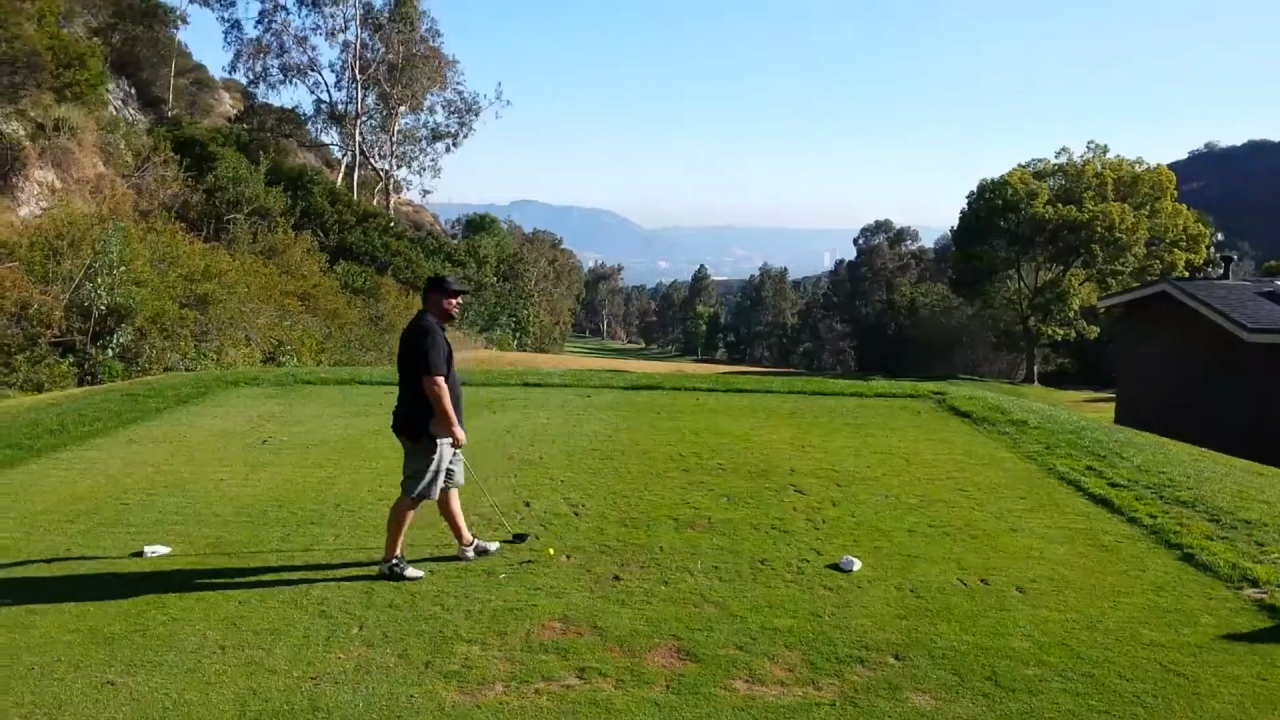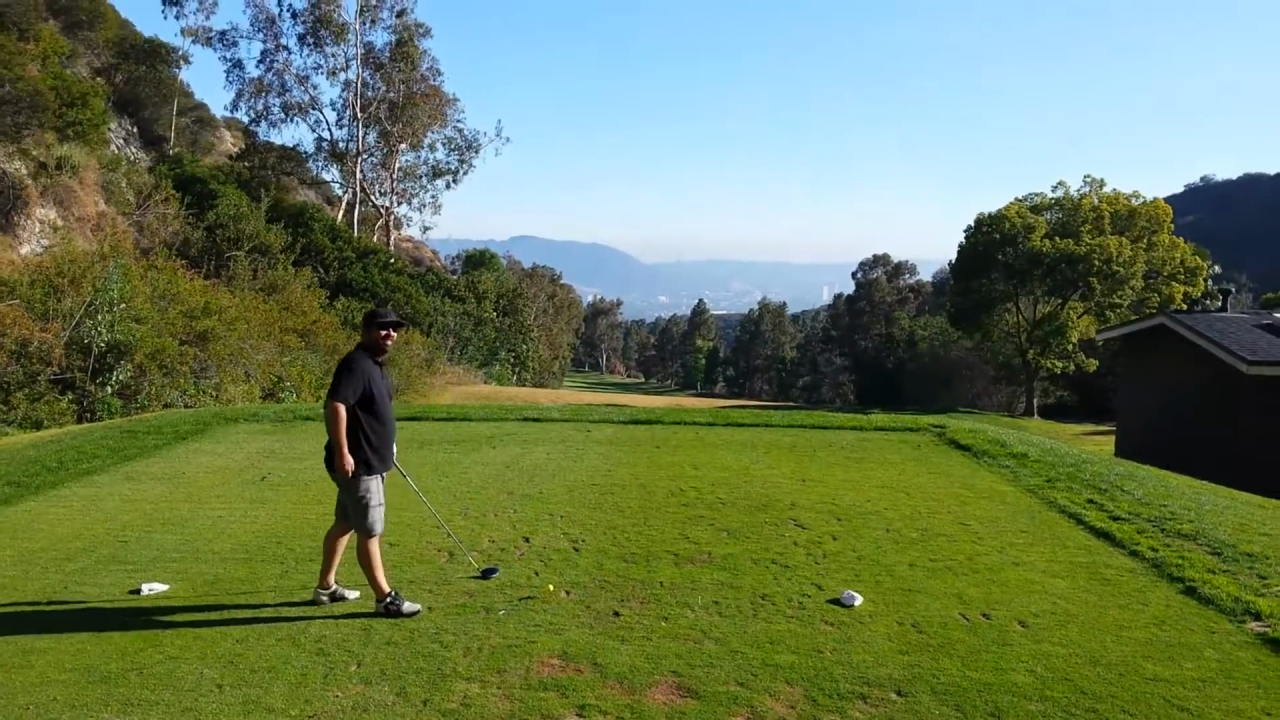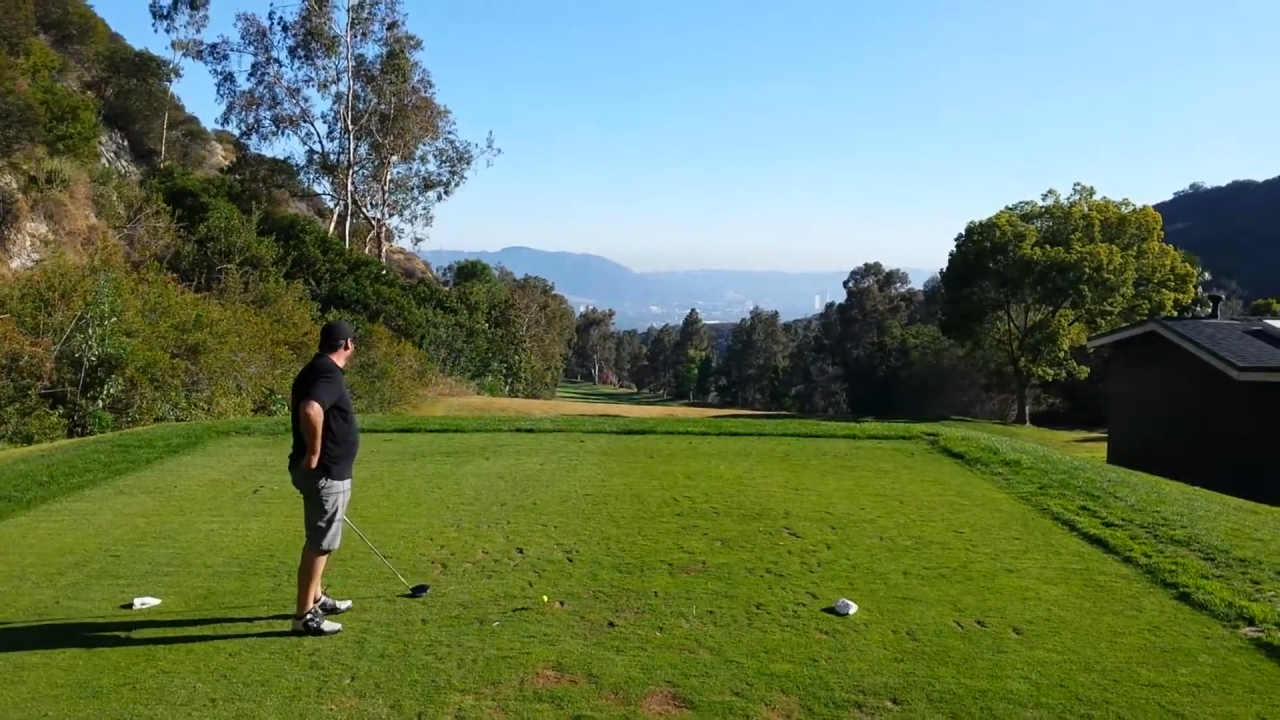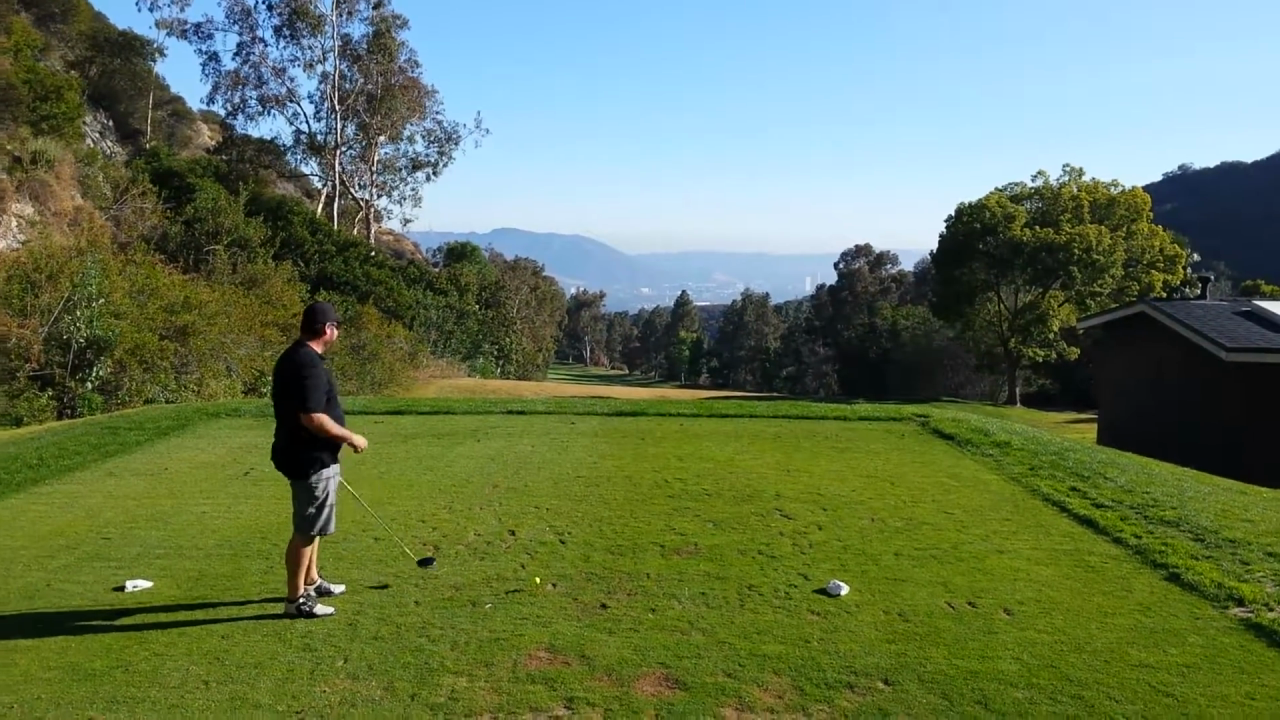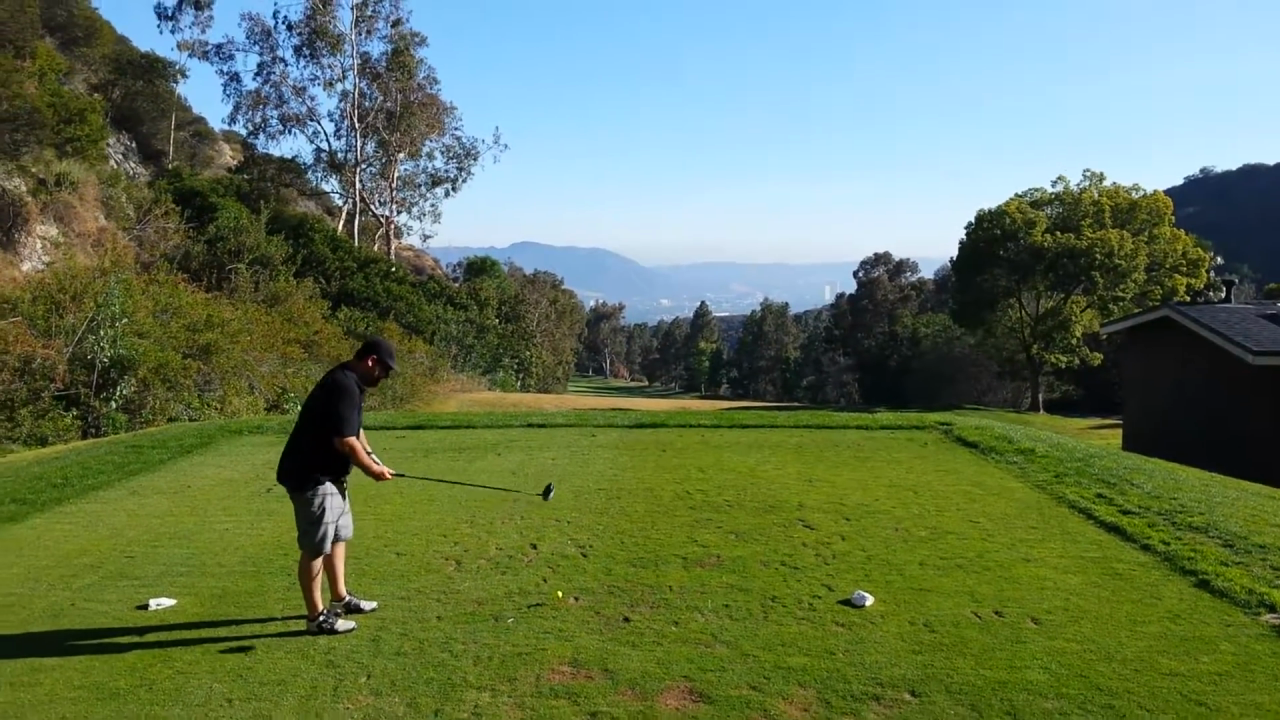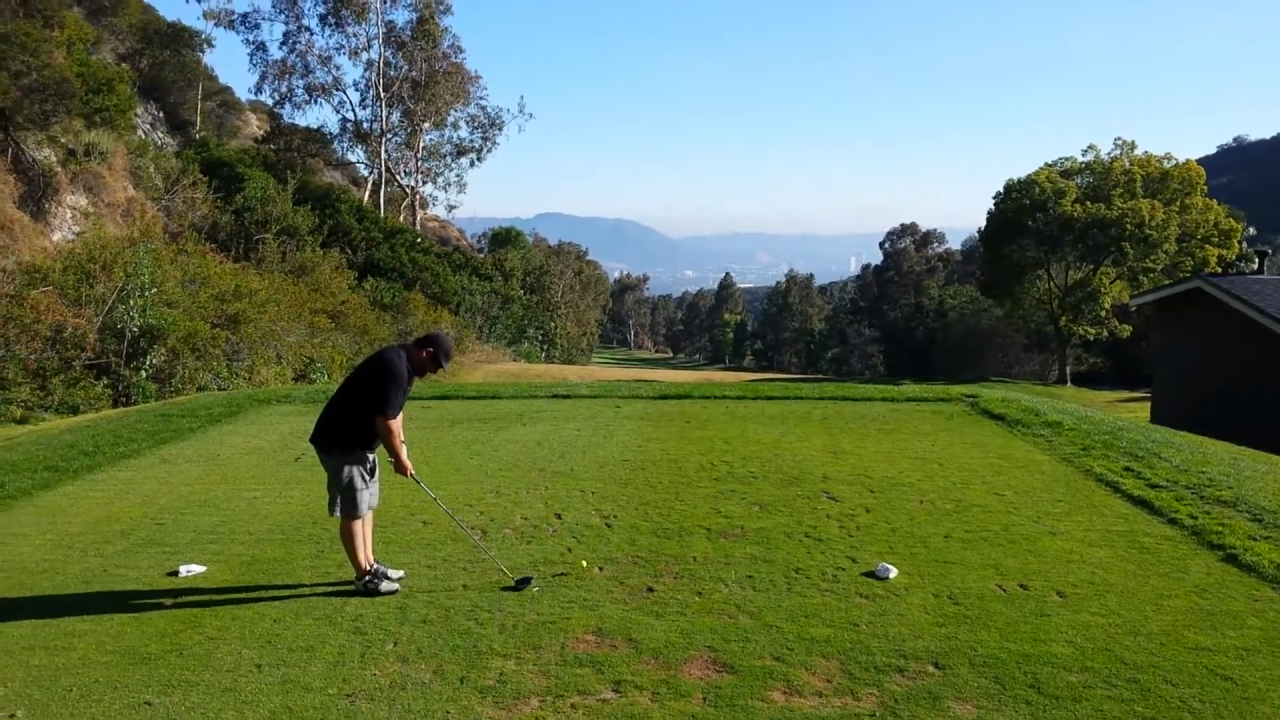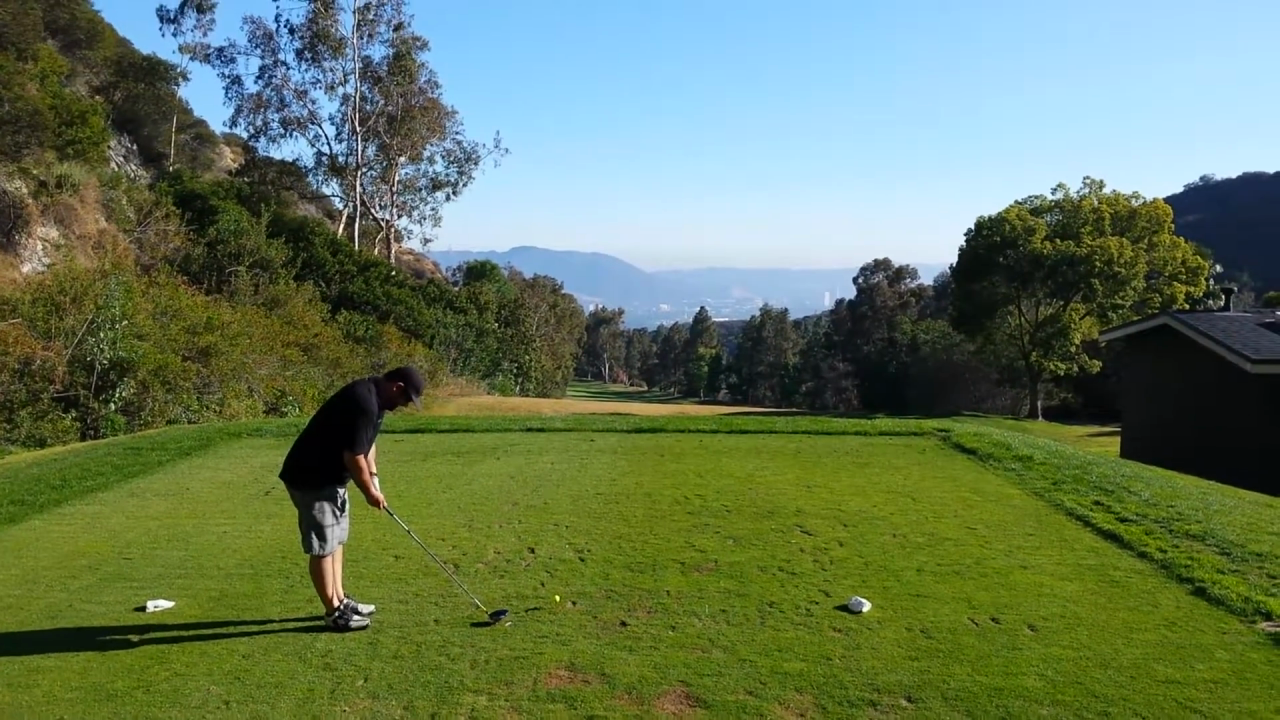
dt=0.7s
person 1, frame 1
left shoulder: (426, 328)
right shoulder: (428, 332)
right elbow: (434, 384)
right wrist: (453, 425)
left hip: (433, 428)
right hip: (426, 430)
left knee: (449, 483)
right knee: (413, 494)
left ankle: (467, 543)
right ankle: (391, 560)
person 1, frame 2
left shoulder: (375, 364)
right shoulder: (357, 364)
right elbow: (335, 406)
left wrist: (387, 445)
right wrist: (342, 452)
left hip: (371, 460)
right hip: (361, 464)
left knee: (344, 523)
right knee: (369, 530)
left ankle: (325, 586)
right ankle: (385, 598)
person 1, frame 3
left shoulder: (314, 370)
right shoulder: (329, 373)
right elbow: (310, 410)
right wrist: (314, 453)
left hip: (322, 472)
right hip: (325, 473)
left knee: (317, 540)
right knee: (320, 544)
left ankle: (316, 599)
right ankle: (304, 615)
person 1, frame 4
left shoulder: (294, 357)
right shoulder: (308, 364)
right elbow: (313, 418)
right wrist: (351, 437)
left hip: (301, 454)
right hip: (310, 458)
left knee: (310, 525)
right knee: (306, 529)
left ankle: (310, 581)
right ankle: (295, 599)
person 1, frame 5
left shoulder: (350, 382)
right shoulder: (343, 387)
left elbow: (354, 430)
right elbow: (345, 442)
left wrist: (370, 456)
right wrist: (372, 469)
left hip: (328, 474)
right hip: (312, 477)
left knee: (338, 535)
right knee: (315, 547)
left ankle: (340, 598)
right ankle: (316, 616)
person 1, frame 6
left shoulder: (401, 362)
right shoulder: (394, 367)
left elbow: (394, 412)
right elbow: (385, 421)
left wrist: (401, 444)
right wrist: (400, 459)
left hip: (359, 440)
right hip: (341, 443)
left knee: (366, 505)
right knee: (353, 509)
left ankle: (369, 565)
right ankle: (363, 576)
person 1, frame 7
left shoulder: (372, 395)
right shoulder: (363, 402)
left elbow: (367, 442)
right elbow: (353, 455)
left wrist: (373, 476)
right wrist: (370, 491)
left hip: (330, 476)
right hip: (312, 478)
left knee: (335, 540)
right knee: (322, 546)
left ankle: (340, 600)
right ankle: (334, 612)
